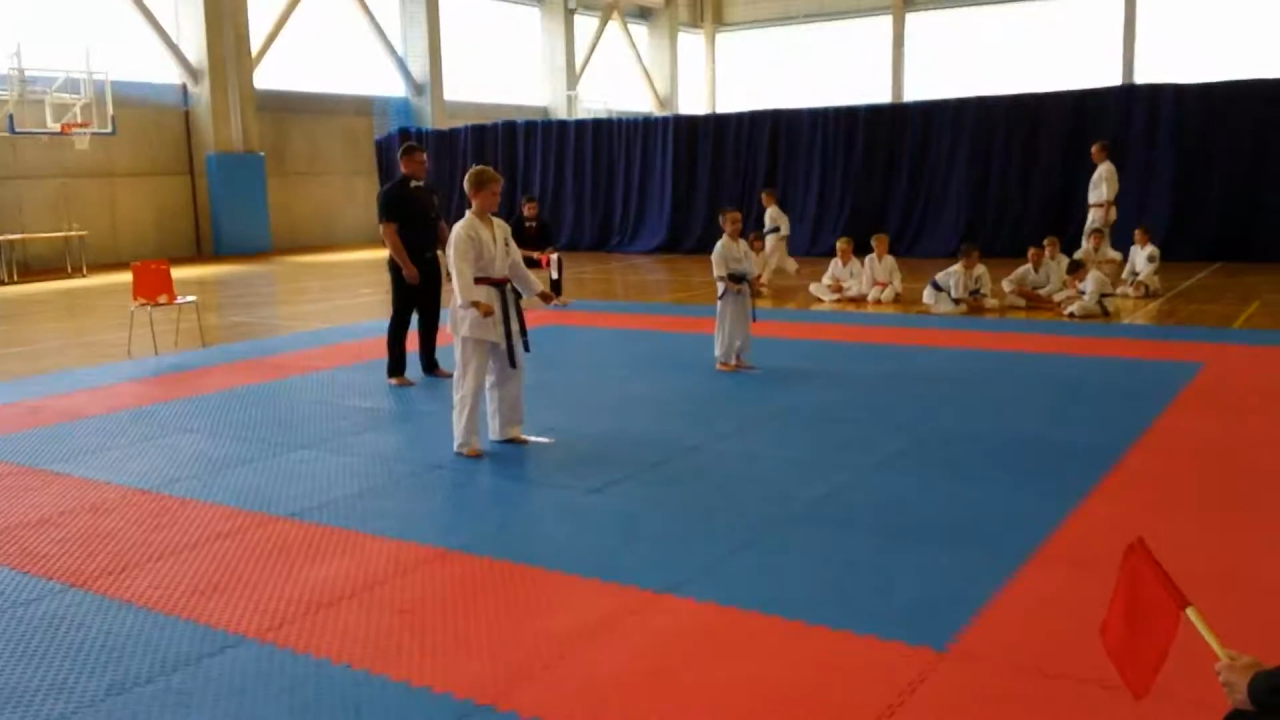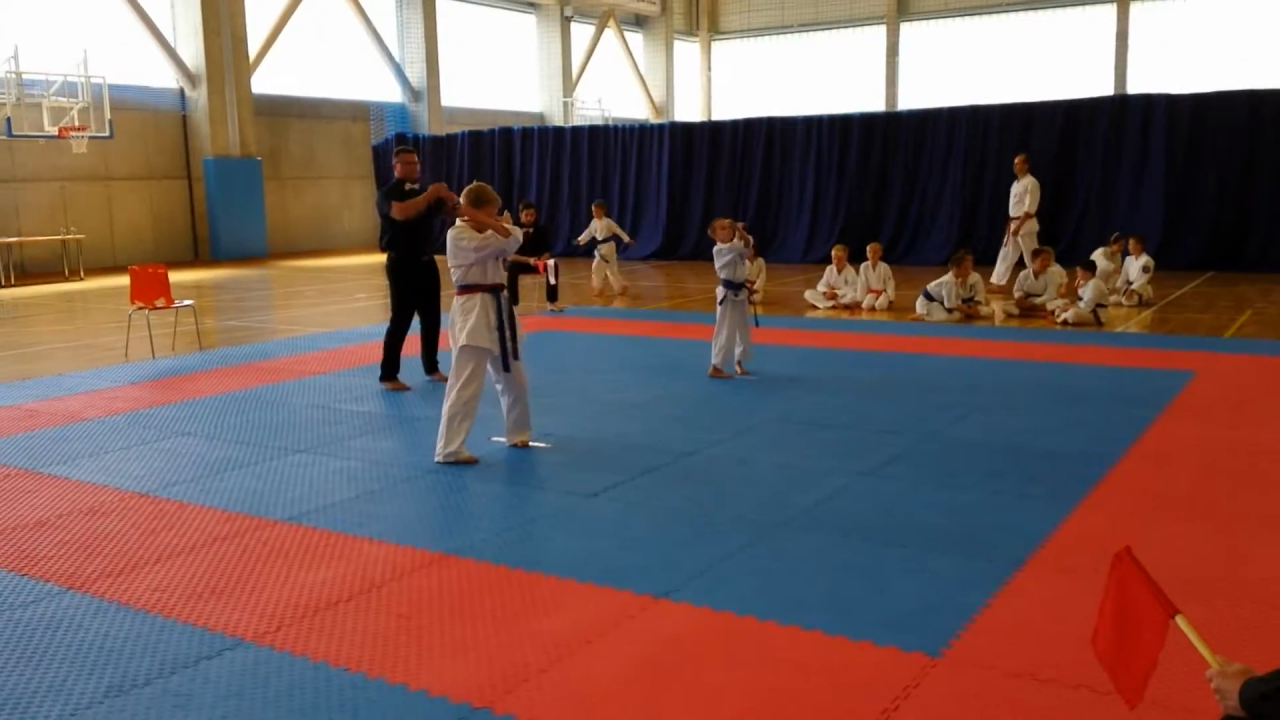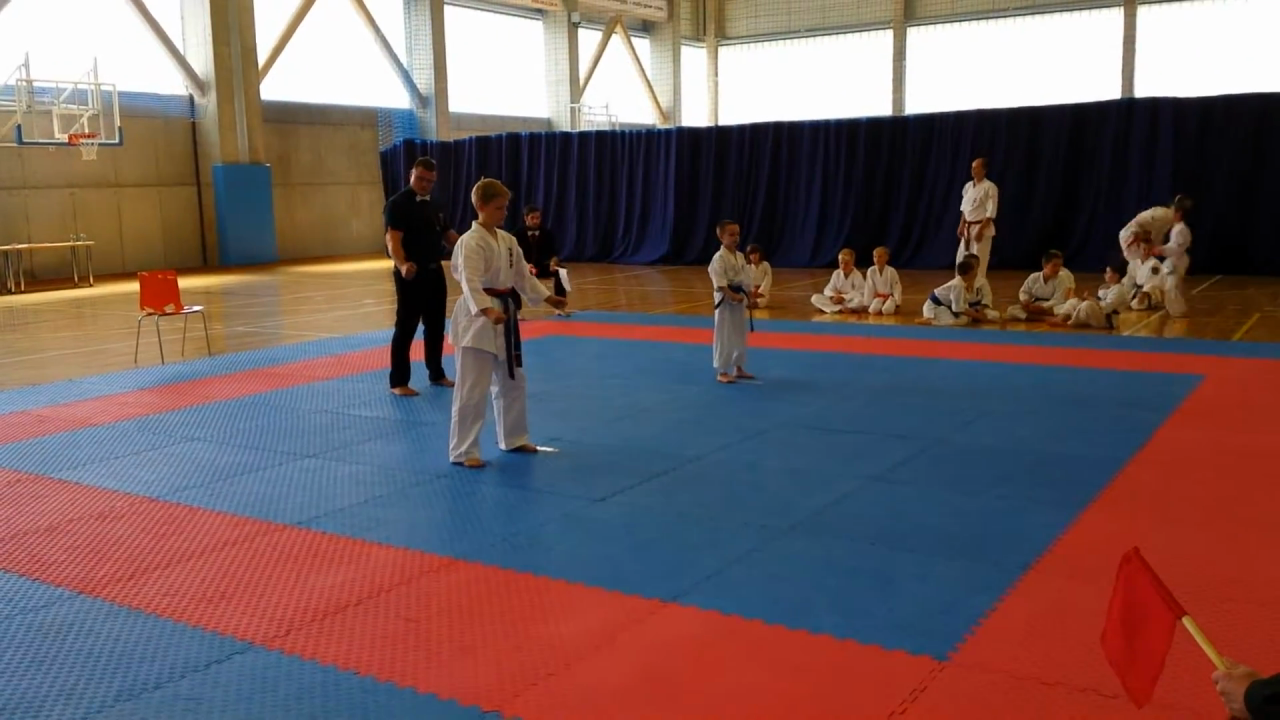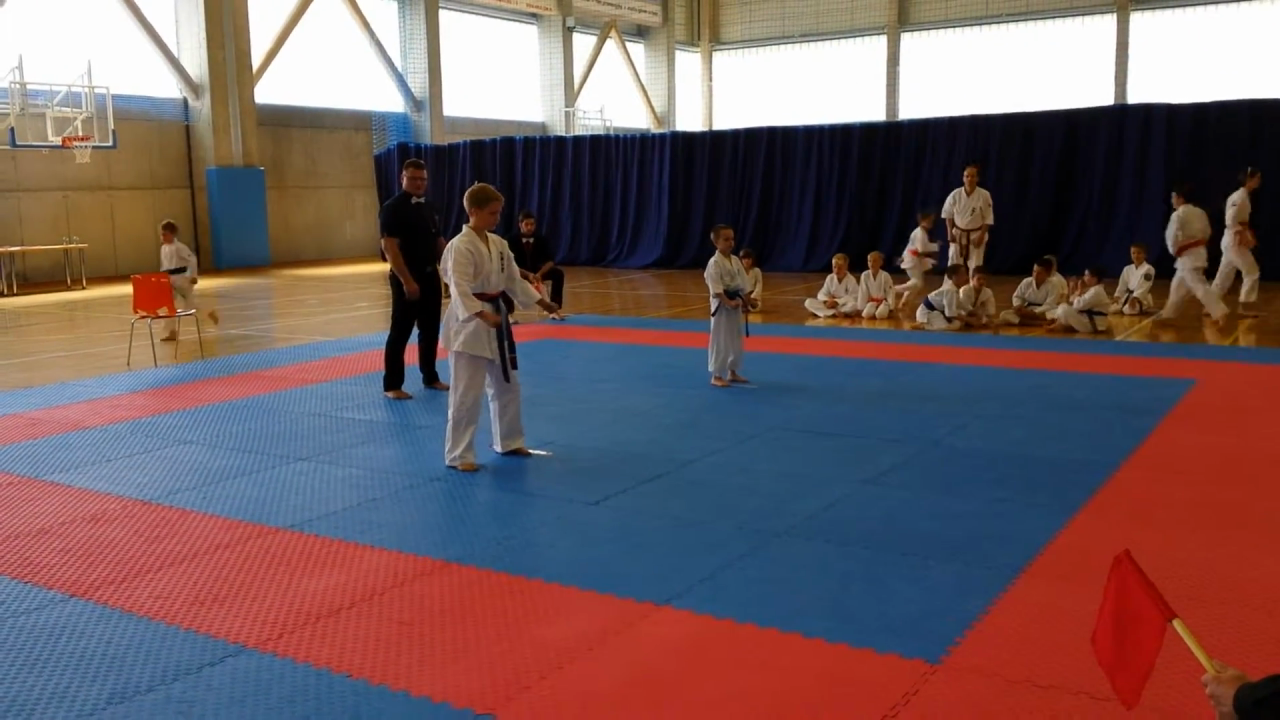
dt=1s
person 1, frame 1
left shoulder: (501, 228)
right shoulder: (464, 230)
left elbow: (515, 265)
right elbow: (461, 272)
left wrist: (537, 290)
right wrist: (476, 302)
left hip: (504, 304)
right hip: (475, 309)
left knee: (509, 371)
right knee: (472, 377)
left ankle: (506, 429)
right ankle: (466, 441)
person 1, frame 2
left shoulder: (487, 234)
right shoulder: (458, 235)
left elbow: (514, 239)
right elbow: (499, 243)
left wrist: (490, 223)
right wrist: (485, 224)
left hip: (496, 310)
right hip: (472, 313)
left knee: (513, 378)
right knee: (466, 384)
left ankle: (518, 432)
right ankle: (449, 449)
person 1, frame 3
left shoulder: (507, 240)
right shoulder: (471, 241)
left elbow: (522, 277)
right elbow: (470, 283)
left wrist: (548, 298)
right wrist: (487, 311)
left hip: (504, 314)
right hip: (476, 319)
left knee: (512, 382)
right knee: (472, 388)
left ankle: (513, 438)
right ankle: (463, 451)
person 1, frame 4
left shoulder: (498, 244)
right shoulder: (461, 246)
left elbow: (512, 279)
right elbow: (460, 286)
left wrist: (538, 299)
right wrist: (481, 313)
left hip: (496, 320)
right hip: (470, 323)
left knee: (506, 385)
right knee: (466, 390)
left ankle: (509, 441)
right ankle: (458, 455)
person 2, frame 1
left shoulder: (428, 191)
right shoulder: (391, 193)
left elbow: (440, 226)
right elbow: (388, 233)
right wrist: (406, 266)
left hip: (430, 261)
right hip: (405, 264)
left knee: (430, 315)
right knee: (401, 317)
left ankle: (430, 365)
right ankle: (395, 372)
person 2, frame 2
left shoulder: (423, 191)
right shoulder: (388, 193)
left elbow: (453, 211)
right elbow: (401, 213)
left wrist: (446, 196)
right wrist: (429, 196)
left hip: (426, 262)
right hip: (402, 264)
left knee: (432, 316)
right knee: (401, 319)
left ankle: (432, 367)
right ankle: (389, 375)
person 2, frame 3
left shoulder: (434, 205)
right shoulder: (398, 204)
left elbow: (448, 234)
right elbow: (392, 239)
right wrist: (402, 265)
left hip: (434, 272)
right hip: (411, 274)
left knee: (435, 325)
right knee: (405, 328)
left ankle: (436, 374)
right ankle: (398, 382)
person 2, frame 4
left shoulder: (428, 207)
right shoulder: (393, 208)
left elbow: (439, 242)
right elbow: (389, 248)
right wrist: (407, 281)
left hip: (430, 276)
right hip: (406, 279)
left knee: (430, 329)
right knee: (401, 332)
left ankle: (430, 377)
right ankle: (392, 385)
